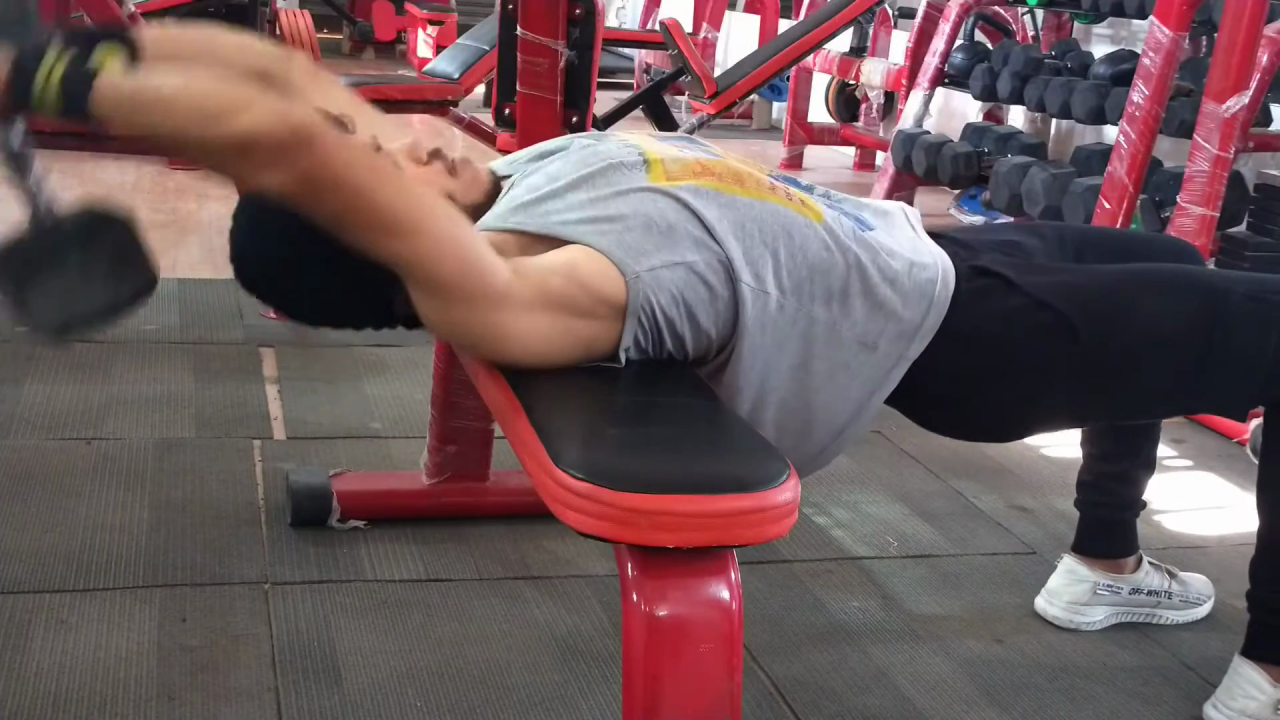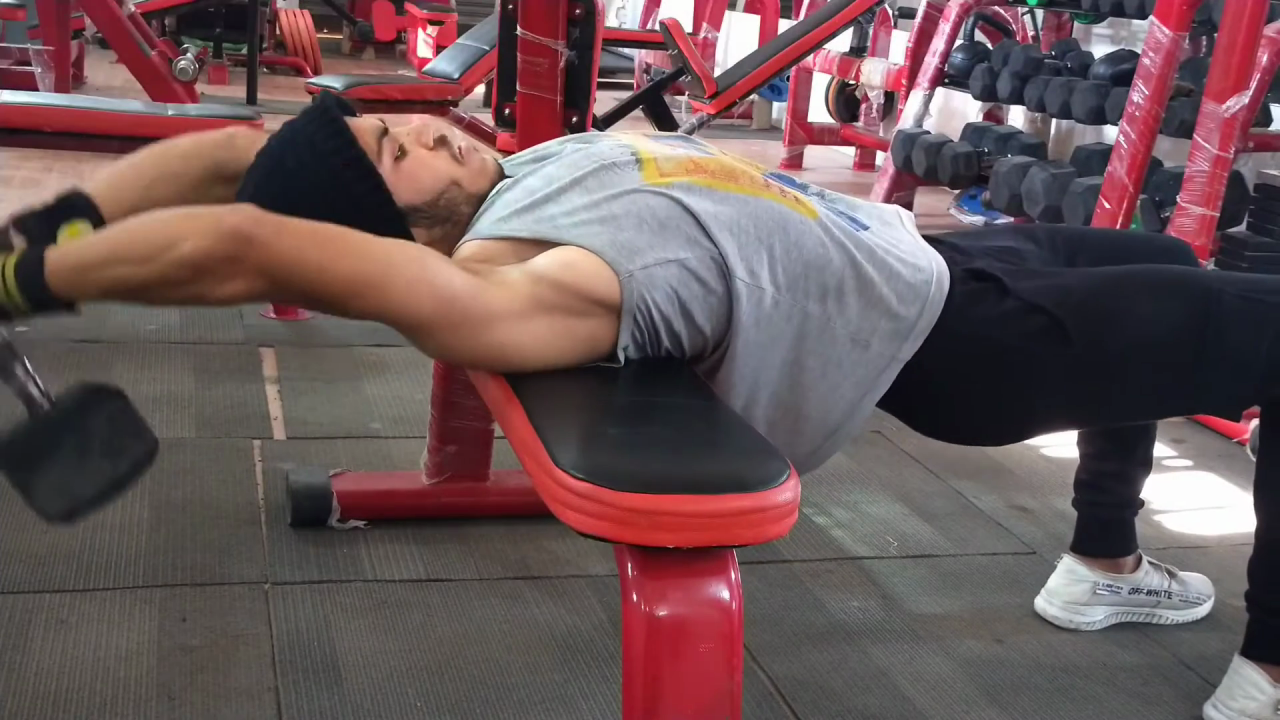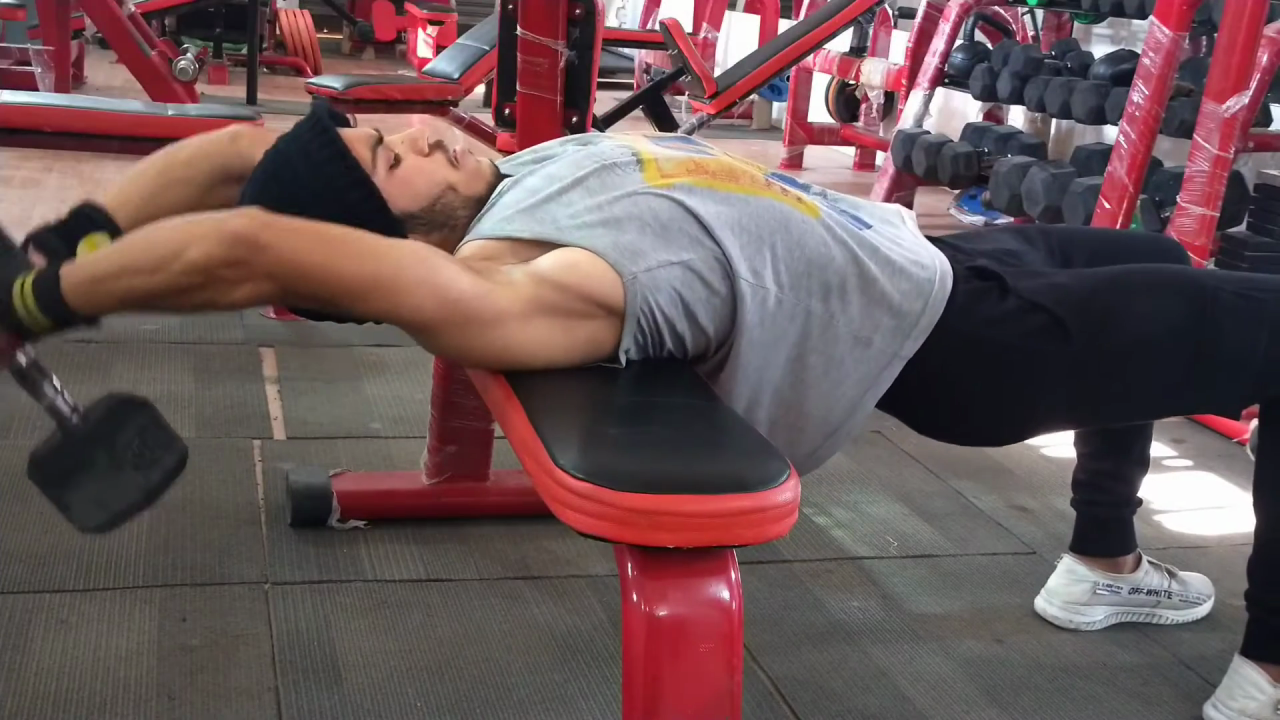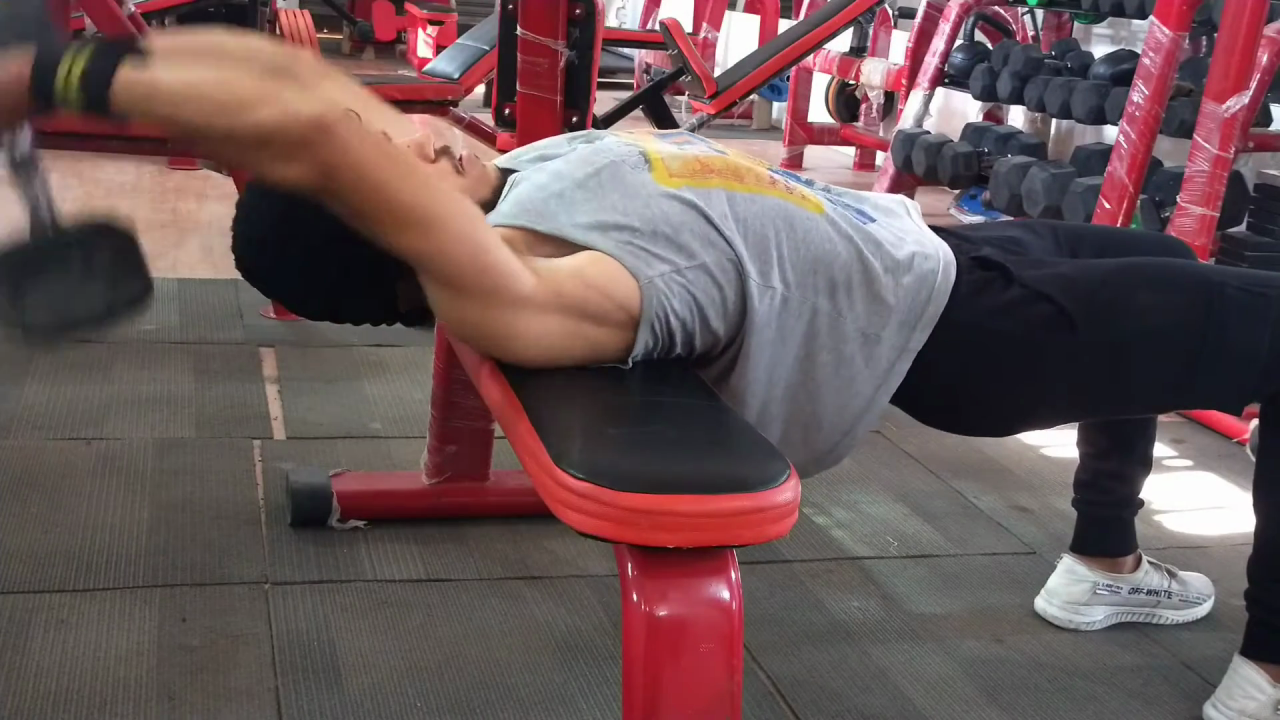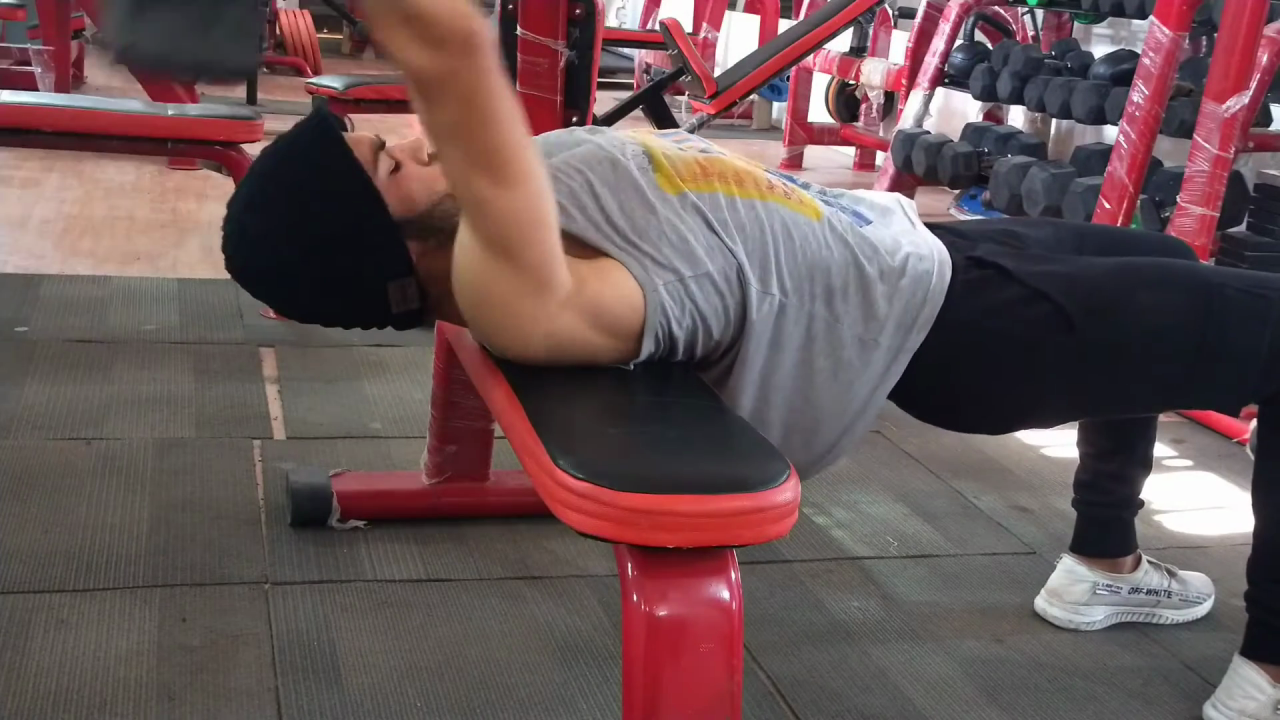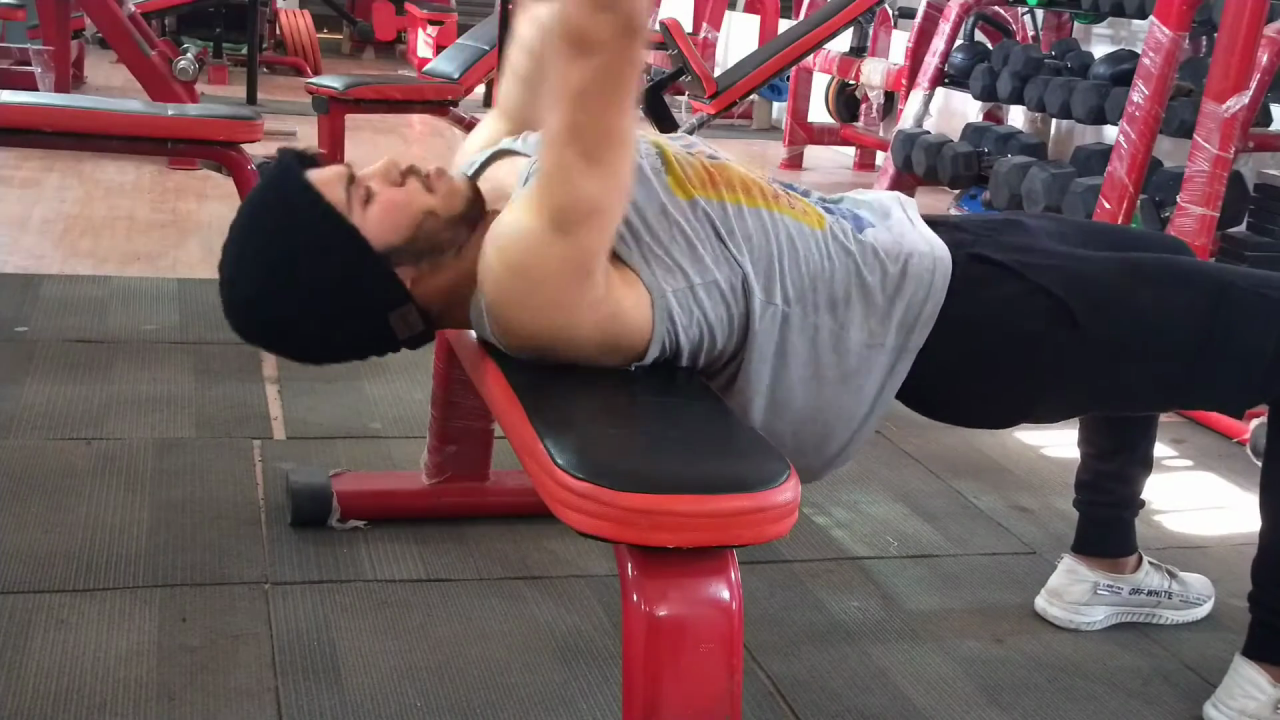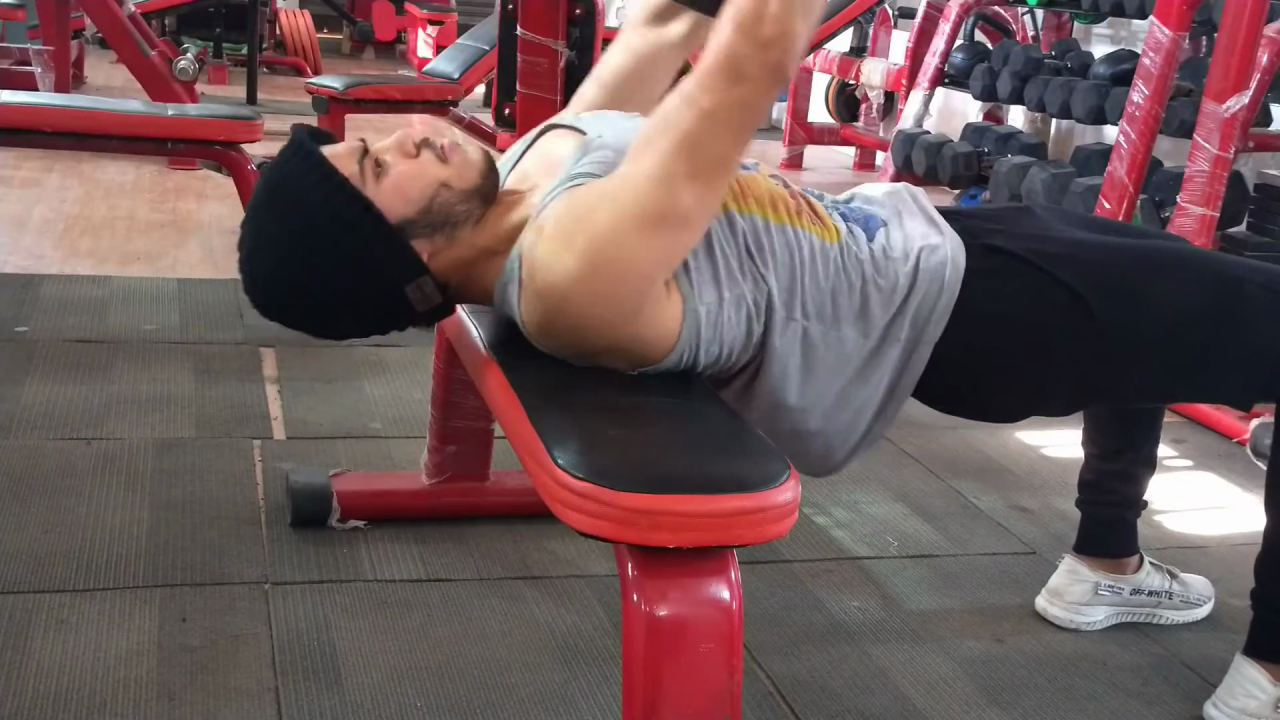
dt=0.3s
person 1, frame 1
left shoulder: (499, 191)
right shoulder: (500, 295)
left elbow: (291, 87)
right elbow: (291, 145)
left hip: (911, 250)
right hip: (952, 323)
left knee: (1160, 258)
left ankle: (1101, 566)
person 1, frame 2
left shoulder: (495, 196)
right shoulder: (498, 296)
left elbow: (244, 158)
right elbow: (247, 246)
left hip: (906, 255)
right hip: (947, 330)
left knee: (1159, 262)
left ankle: (1103, 568)
person 1, frame 3
left shoulder: (496, 196)
right shoulder: (506, 293)
left elbow: (251, 154)
right elbow: (254, 239)
left hip: (909, 254)
right hip: (945, 328)
left knee: (1154, 263)
left ankle: (1103, 569)
person 1, frame 4
left shoulder: (504, 188)
right shoulder: (510, 297)
left elbow: (310, 92)
right elbow: (311, 137)
left wrist: (104, 62)
left hip: (910, 245)
right hip: (950, 317)
left knee: (1155, 260)
left ankle: (1103, 565)
person 1, frame 5
left shoulder: (466, 215)
right shoulder: (515, 293)
left hip: (909, 248)
right hip: (946, 319)
left knee: (1166, 265)
left ankle: (1102, 567)
person 1, frame 6
left shoulder: (484, 172)
right shoulder: (531, 284)
left hip: (905, 245)
right hip: (943, 316)
left knee: (1156, 263)
left ankle: (1104, 566)
person 1, frame 7
left shoulder: (527, 170)
right shoulder: (575, 274)
left hip: (911, 232)
right hip: (949, 308)
left knee: (1158, 267)
left ankle: (1105, 566)
